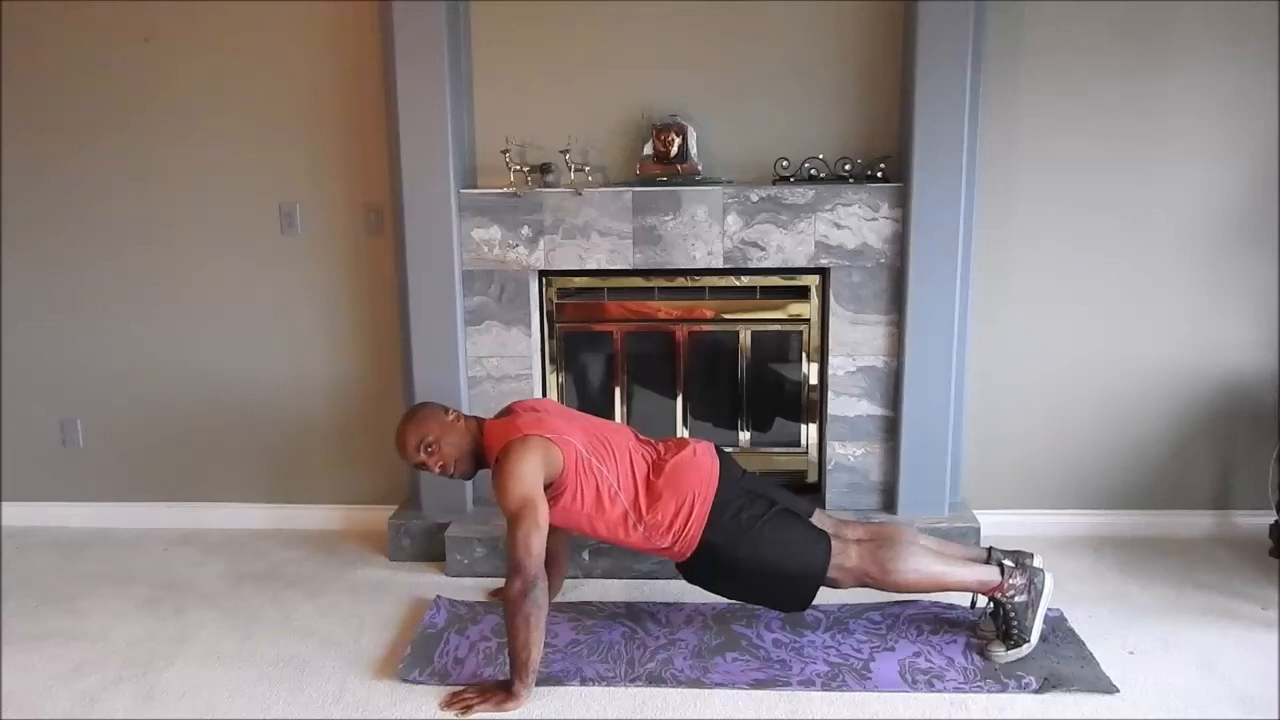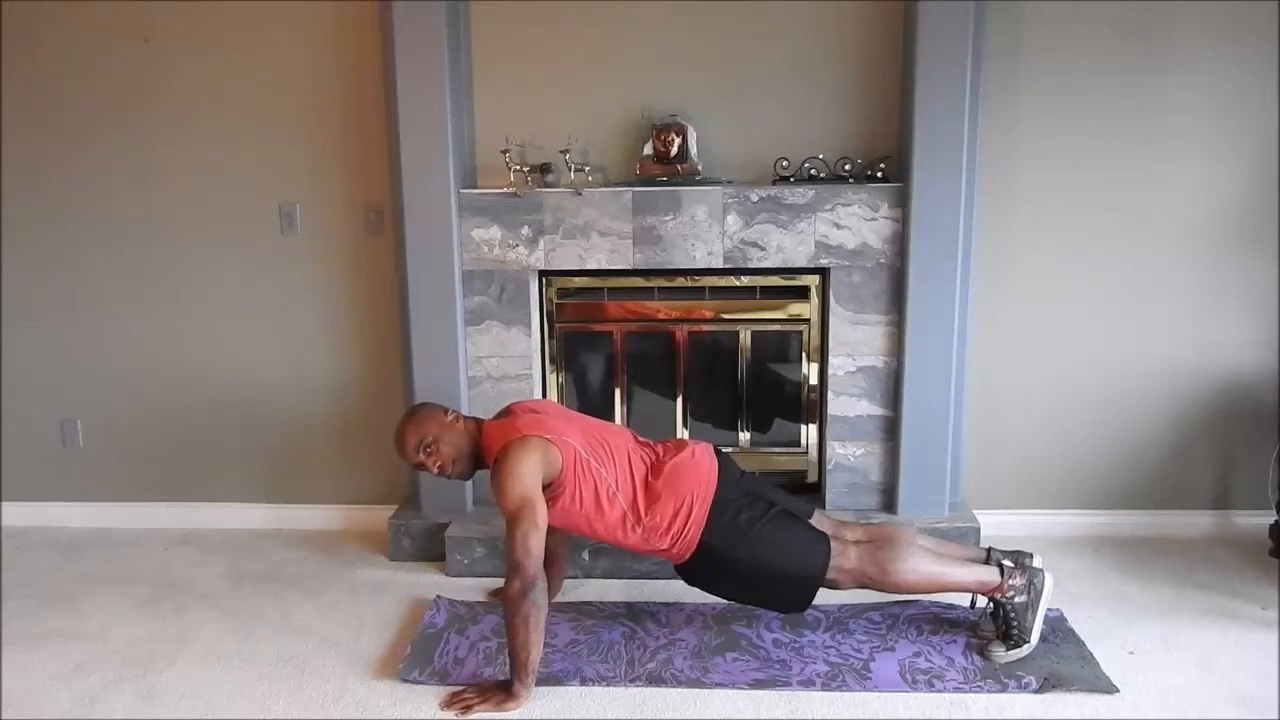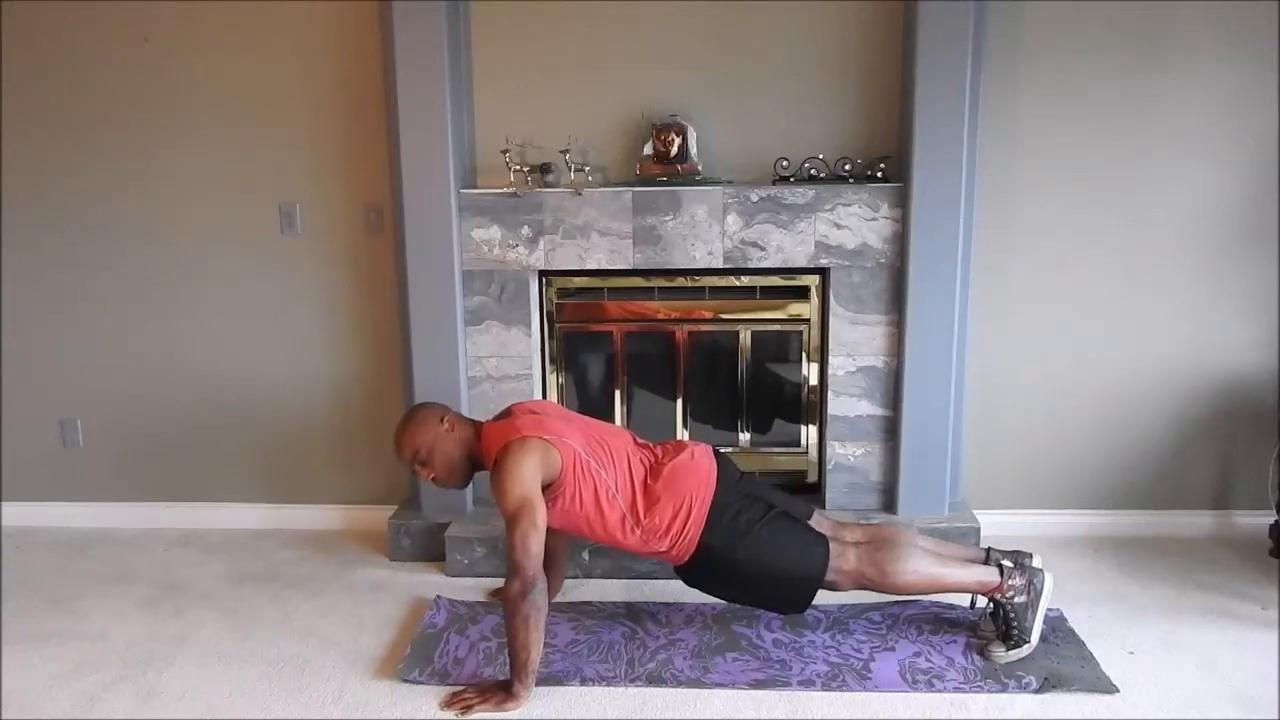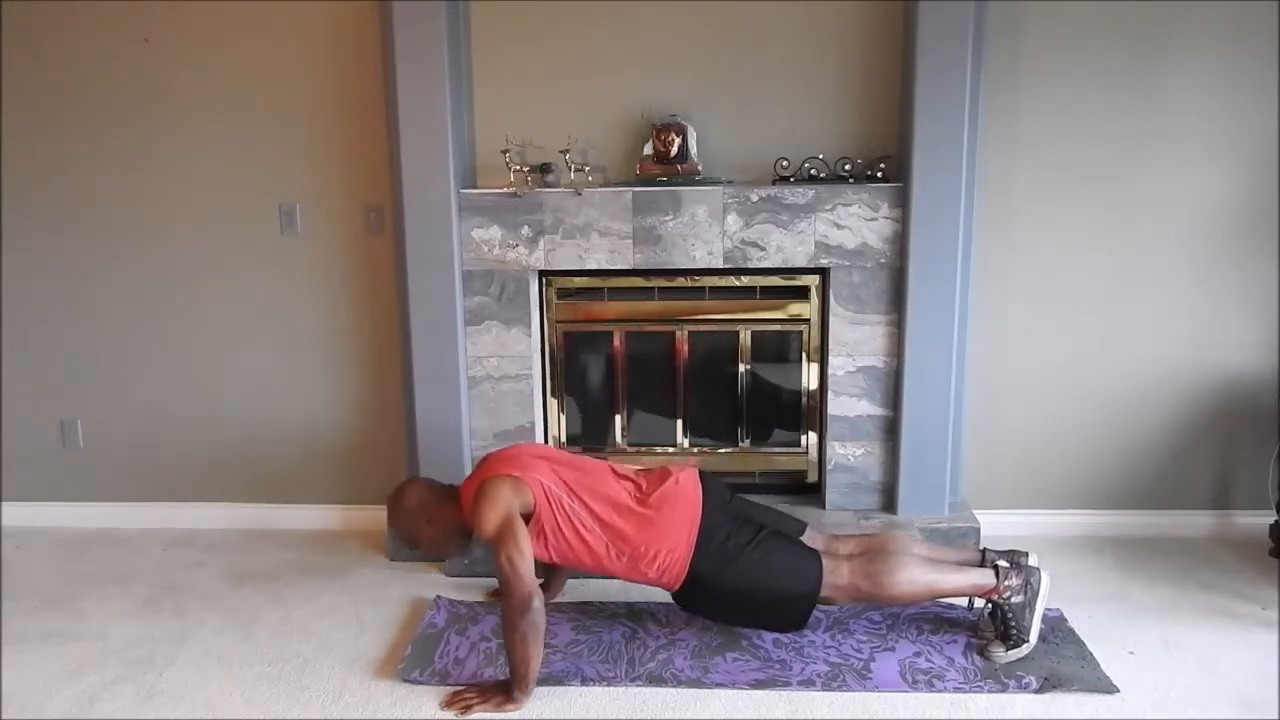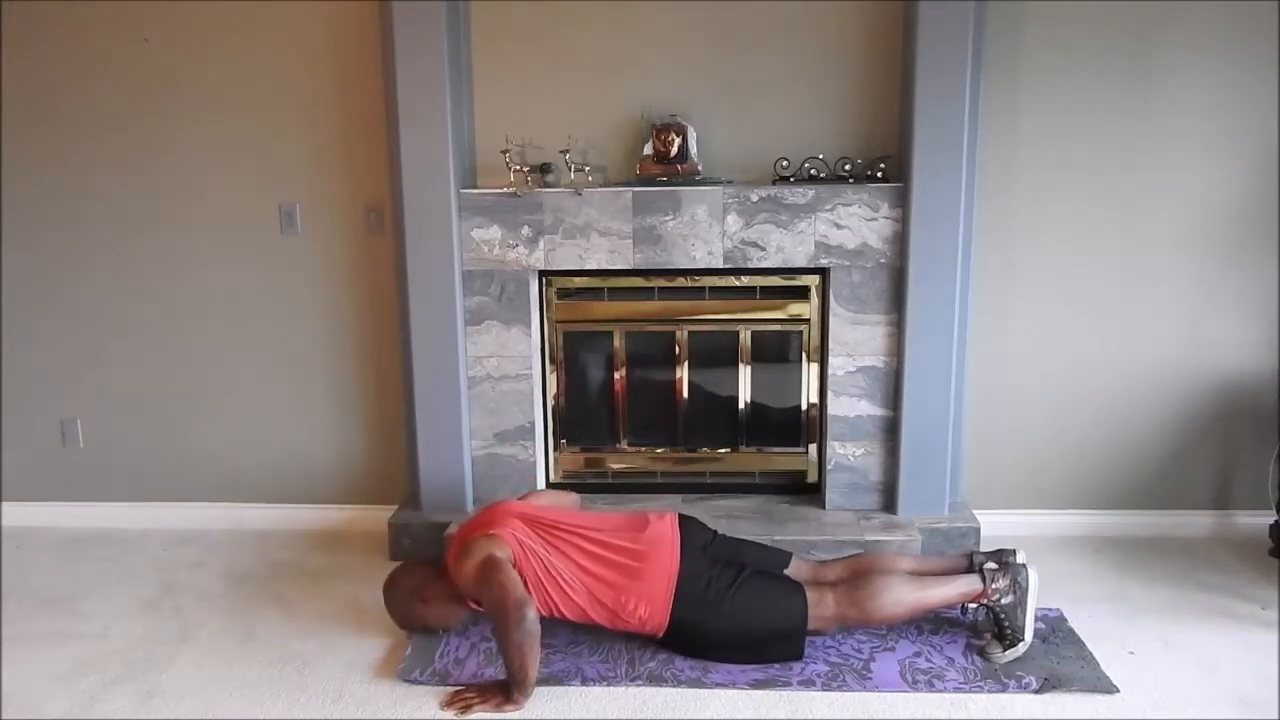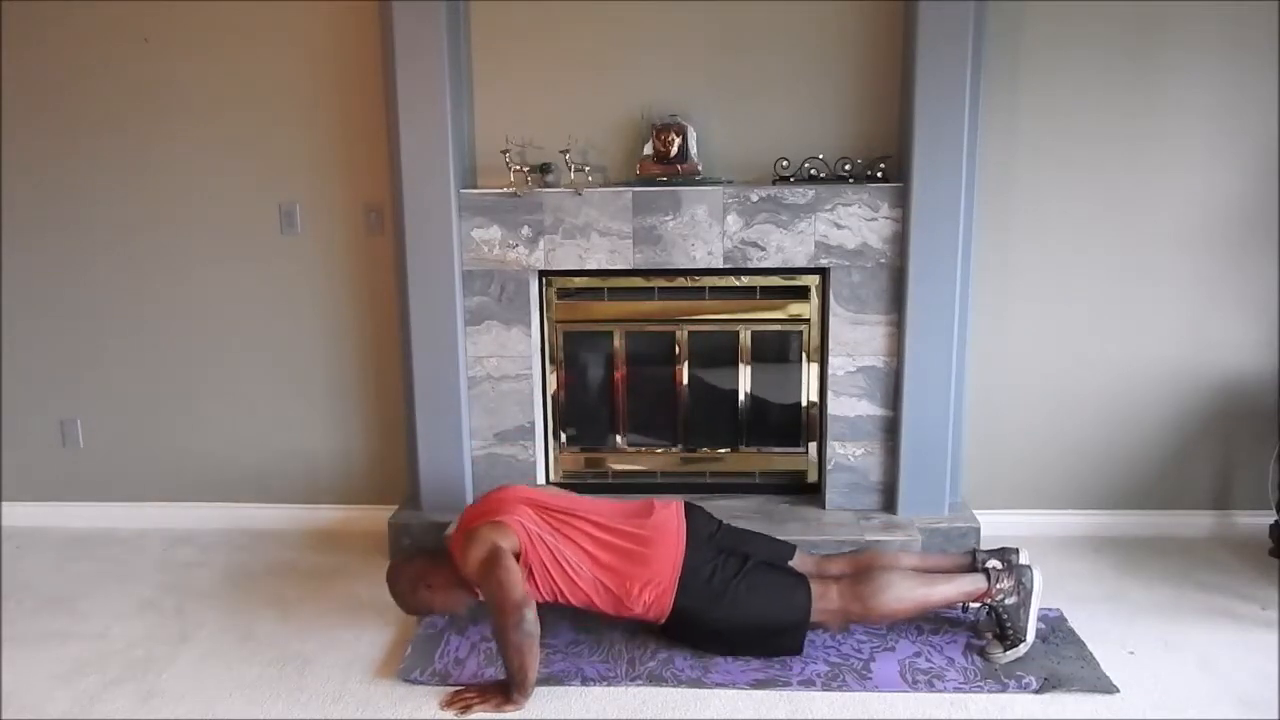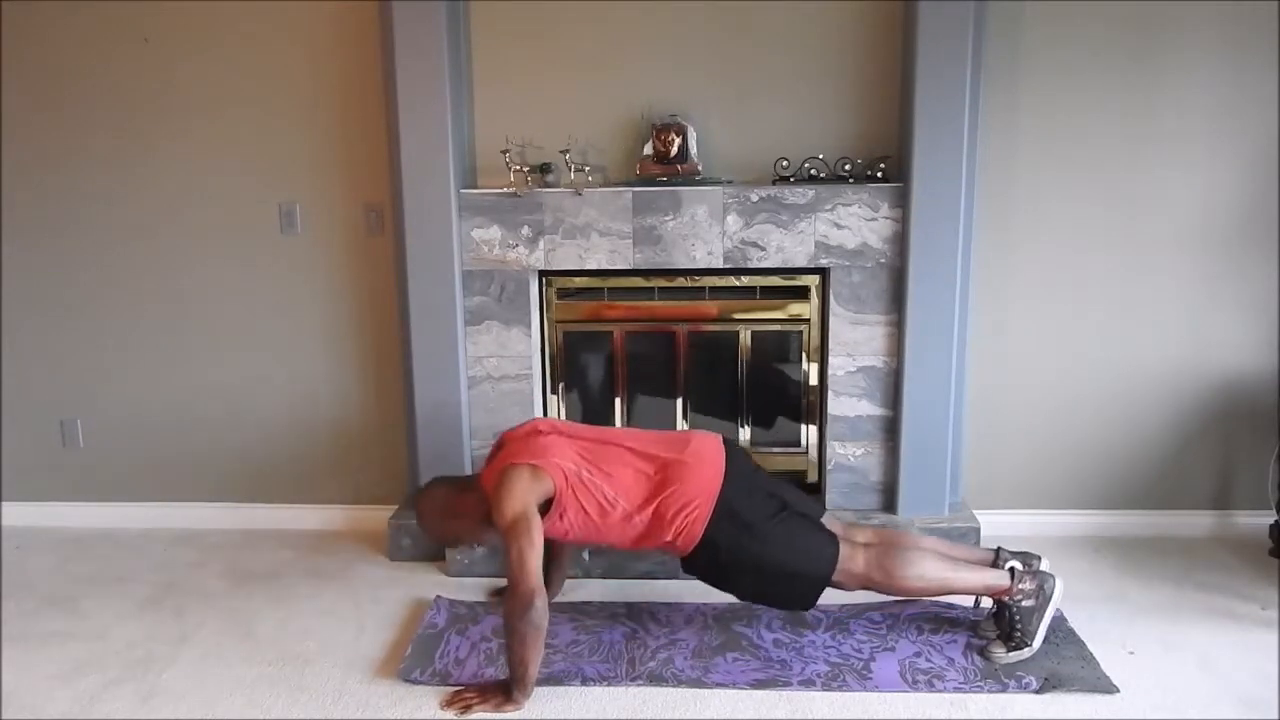
dt=0.5s
person 1, frame 1
left shoulder: (514, 462)
right shoulder: (517, 421)
left elbow: (525, 580)
right elbow: (556, 518)
right wrist: (539, 593)
left hip: (698, 517)
right hip: (699, 472)
left knee: (853, 564)
right knee: (845, 536)
left ankle: (1010, 580)
right ankle: (999, 561)
person 1, frame 2
left shoulder: (512, 462)
right shoulder: (517, 421)
left elbow: (524, 581)
right elbow: (557, 515)
right wrist: (540, 593)
left hip: (697, 517)
right hip: (696, 475)
left knee: (851, 565)
right knee: (843, 536)
left ankle: (1010, 581)
right ankle: (997, 560)
person 1, frame 3
left shoulder: (511, 464)
right shoulder: (516, 421)
left elbow: (525, 583)
right elbow: (558, 517)
right wrist: (543, 593)
left hip: (696, 521)
right hip: (696, 476)
left knee: (850, 569)
right knee: (846, 538)
left ankle: (1006, 584)
right ankle: (999, 562)
person 1, frame 4
left shoulder: (486, 505)
right shoulder: (501, 472)
left elbow: (524, 598)
right wrist: (542, 589)
left hip: (692, 549)
right hip: (687, 499)
left knee: (846, 580)
right knee: (837, 550)
left ankle: (1006, 584)
right ankle: (995, 562)
person 1, frame 5
left shoulder: (469, 560)
right shoulder: (495, 524)
left elbow: (517, 609)
right elbow: (568, 499)
left hip: (677, 598)
right hip: (670, 541)
left knee: (833, 609)
right knee: (824, 575)
left ankle: (994, 586)
right ankle: (985, 565)
person 1, frame 6
left shoulder: (474, 548)
right shoulder: (492, 511)
left elbow: (516, 611)
right wrist: (543, 585)
left hip: (678, 583)
right hip: (674, 528)
left knee: (835, 602)
right knee: (827, 568)
left ankle: (999, 587)
right ankle: (988, 564)
person 1, frame 7
left shoulder: (509, 492)
right shoulder: (518, 446)
left elbow: (525, 601)
right wrist: (547, 584)
left hip: (700, 511)
right hip: (707, 464)
left knee: (855, 565)
right knee: (849, 537)
left ankle: (1018, 586)
right ankle: (1006, 563)
